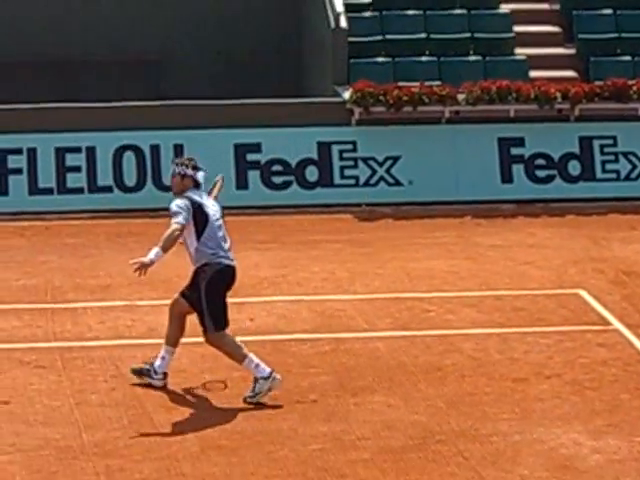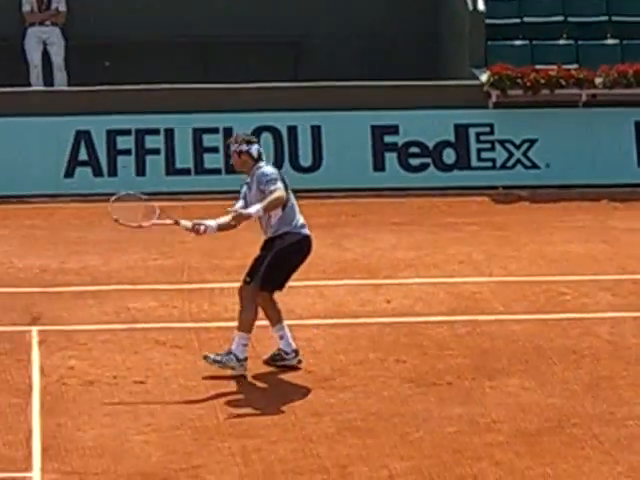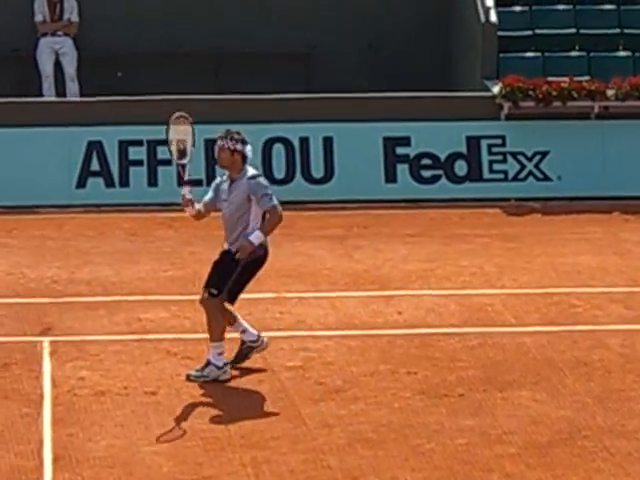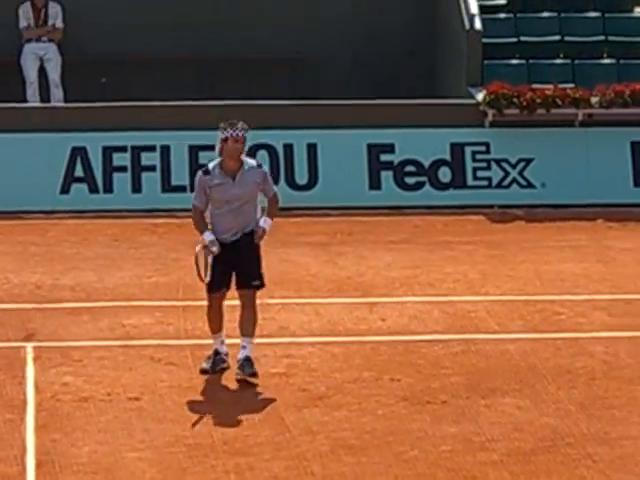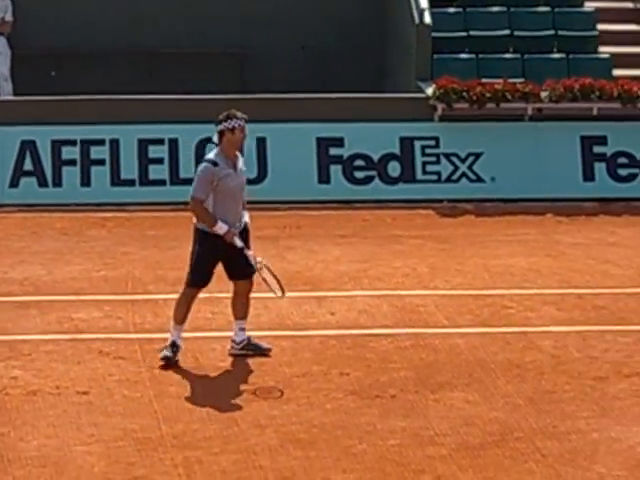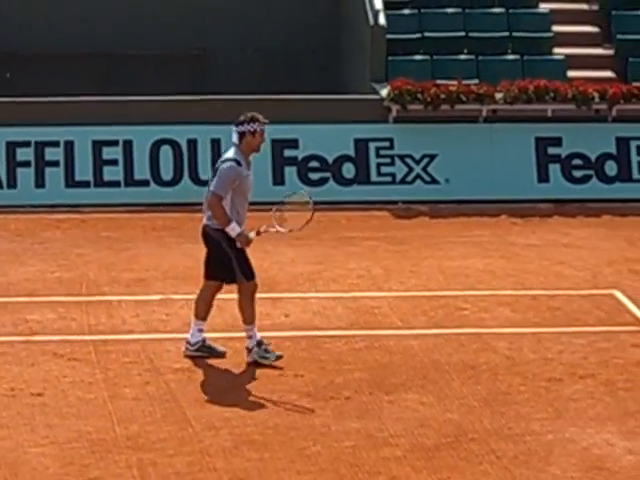
dt=0.4s
person 1, frame 1
left shoulder: (181, 202)
right shoulder: (208, 202)
left elbow: (175, 230)
left wrist: (153, 256)
left hip: (212, 271)
right hip: (220, 268)
left knee: (215, 335)
right knee: (177, 309)
left ankle: (264, 375)
right ankle: (158, 370)
person 1, frame 2
left shoulder: (265, 173)
right shoulder: (249, 184)
left elbow: (281, 197)
right elbow: (234, 219)
left wrist: (253, 211)
right wrist: (208, 226)
left hip: (290, 240)
right hip: (286, 241)
left knee: (248, 292)
right knee: (262, 295)
left ankle: (238, 356)
right ankle: (288, 350)
person 1, frame 3
left shoulder: (254, 182)
right shoulder: (221, 182)
left elbow: (276, 214)
right elbow: (204, 209)
left wrist: (253, 240)
right wrist: (190, 206)
left hip: (248, 253)
right hip: (231, 251)
left knee: (213, 302)
right knee: (208, 301)
left ankle: (217, 364)
right ankle: (251, 338)
person 1, frame 4
left shoulder: (257, 170)
right shoulder: (206, 176)
left elbow: (273, 197)
right elbow: (197, 211)
left wrist: (265, 224)
right wrist: (208, 237)
left hip: (246, 240)
right hip: (218, 243)
left knee: (248, 298)
right knee: (214, 299)
left ankle: (245, 358)
right ankle: (220, 353)
person 1, frame 5
left shoulder: (238, 160)
right shoulder: (210, 167)
right elbow: (196, 206)
left wrist: (244, 220)
right wrist: (223, 229)
left hip: (234, 234)
right hip: (210, 236)
left knee: (244, 284)
right knee: (192, 290)
left ankle: (240, 340)
right ankle: (173, 342)
person 1, frame 6
left shoulder: (242, 161)
right shoulder: (231, 166)
right elbow: (213, 202)
left wrist: (237, 231)
right wrist: (237, 232)
left hip: (223, 233)
right hip: (221, 234)
left knee: (212, 285)
right knee: (248, 286)
left ankle: (195, 341)
right ankle: (254, 346)
